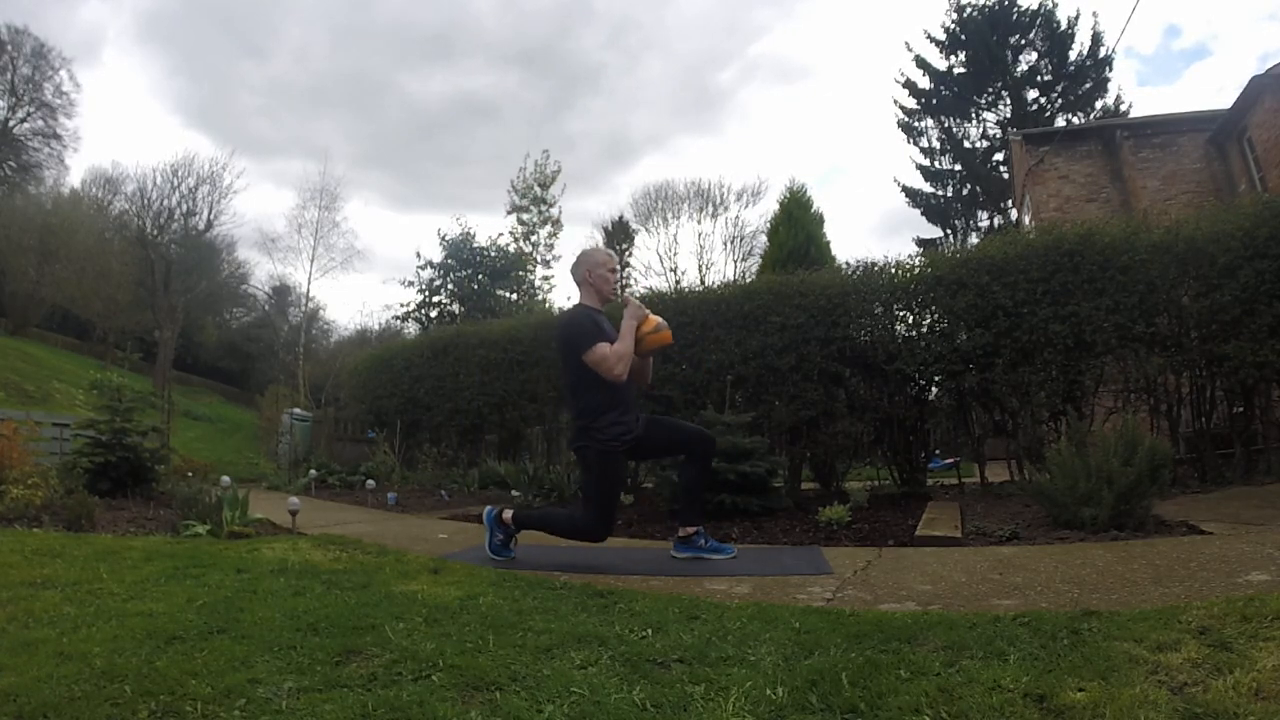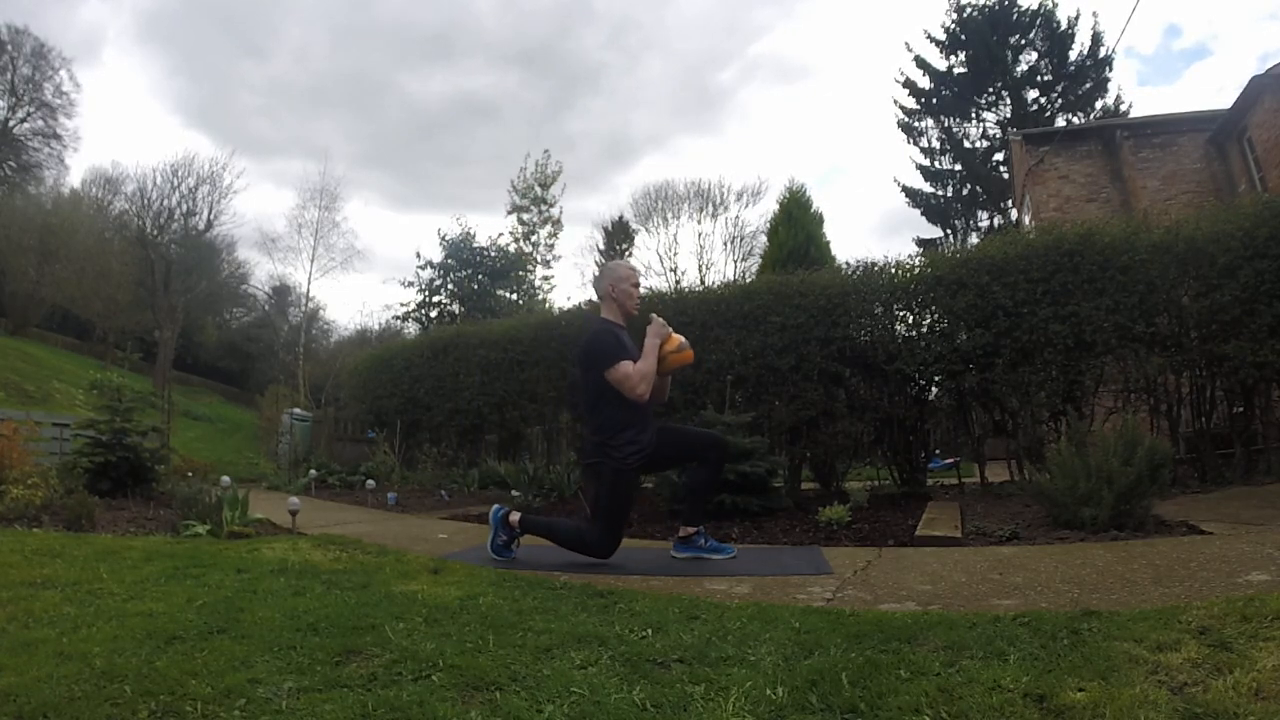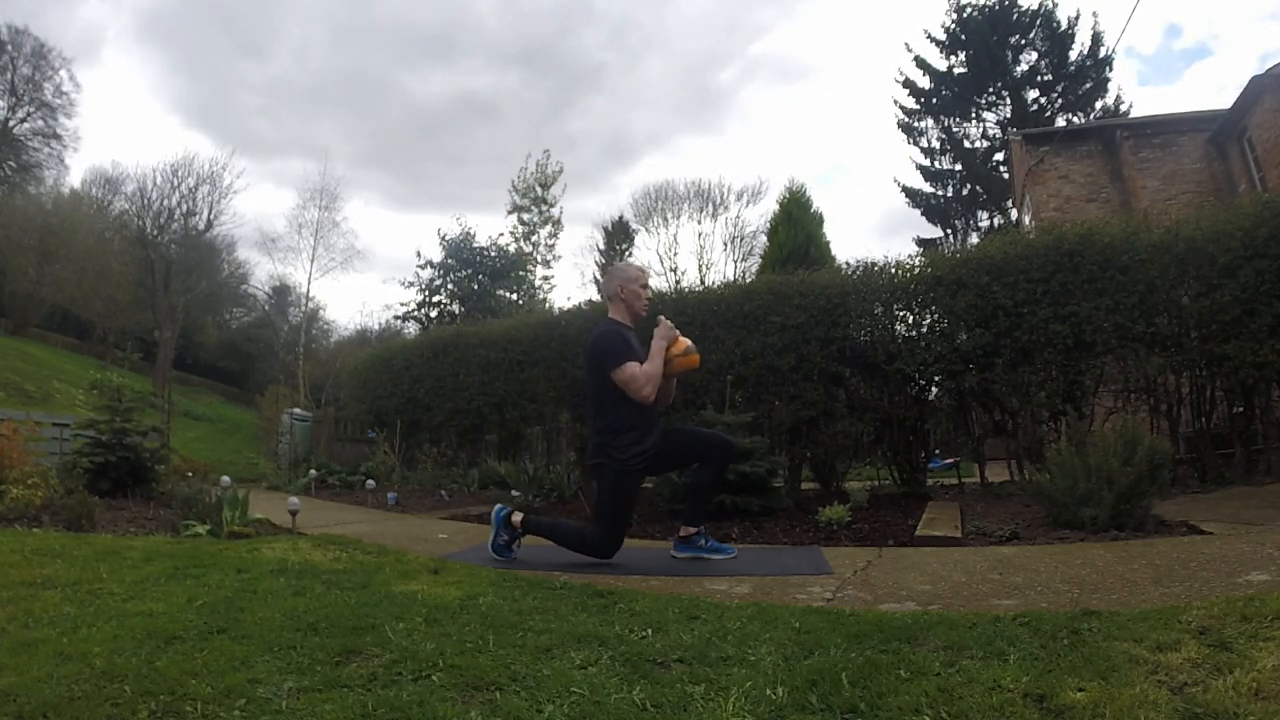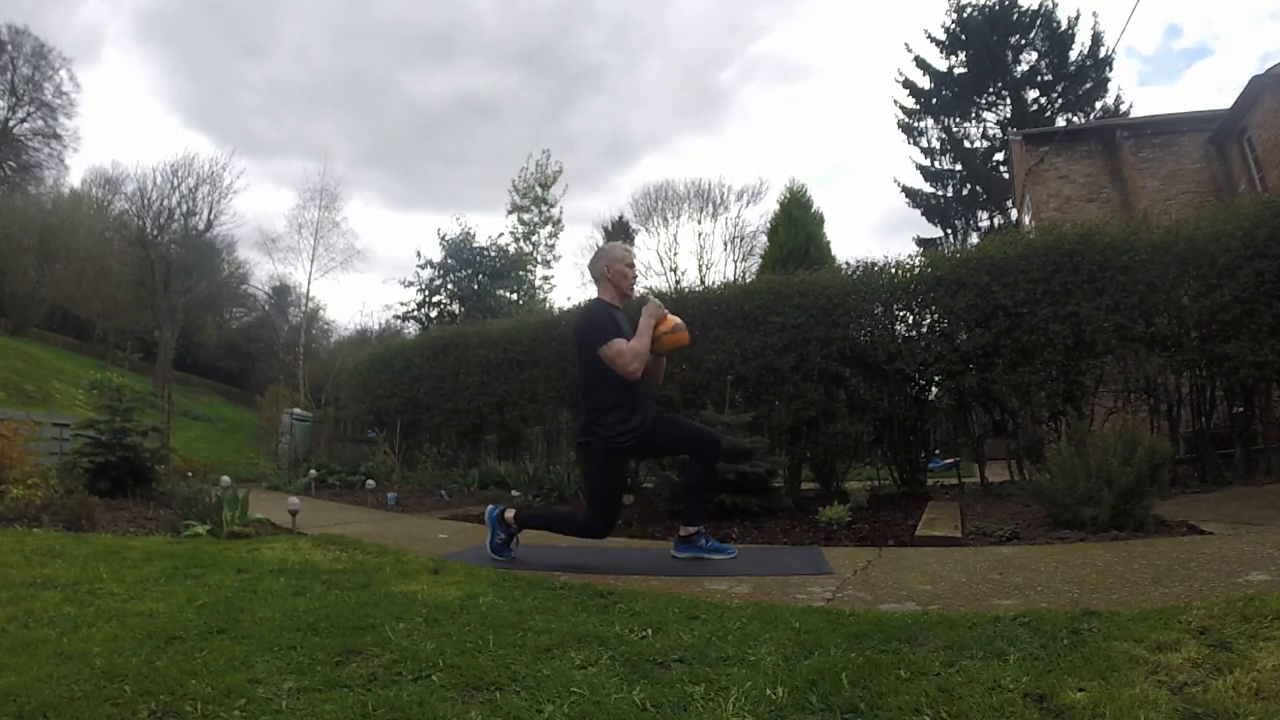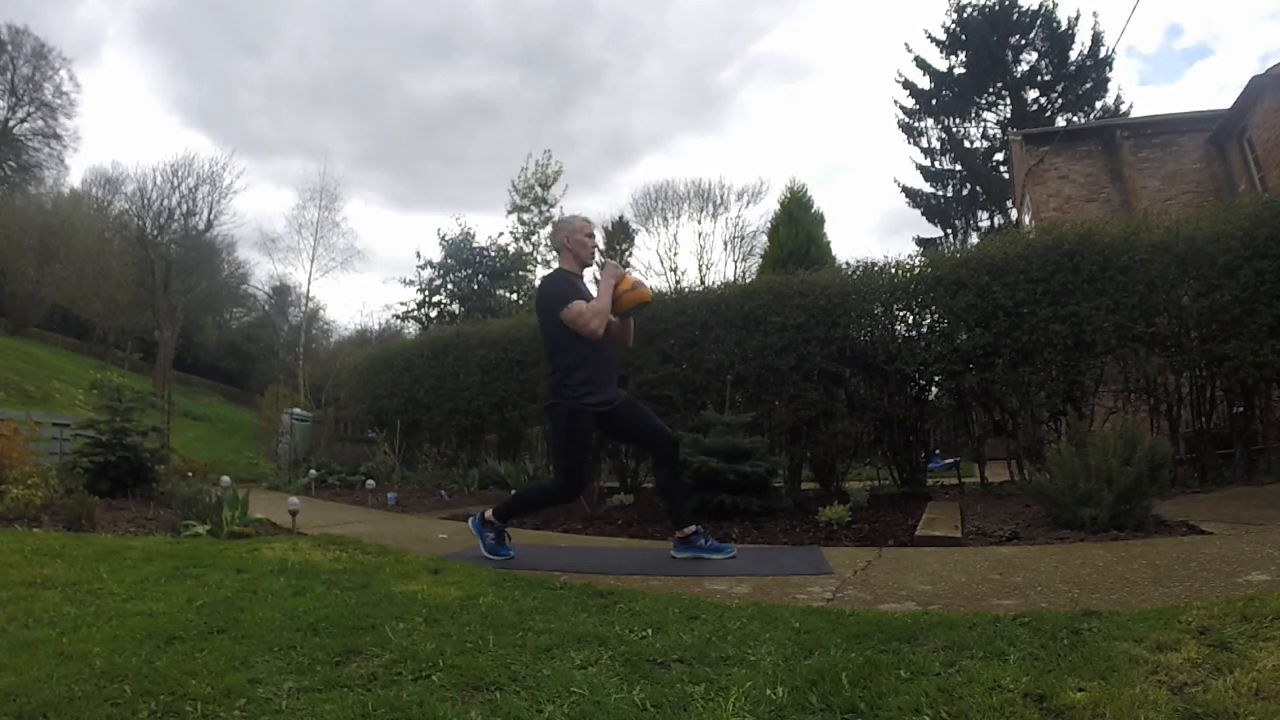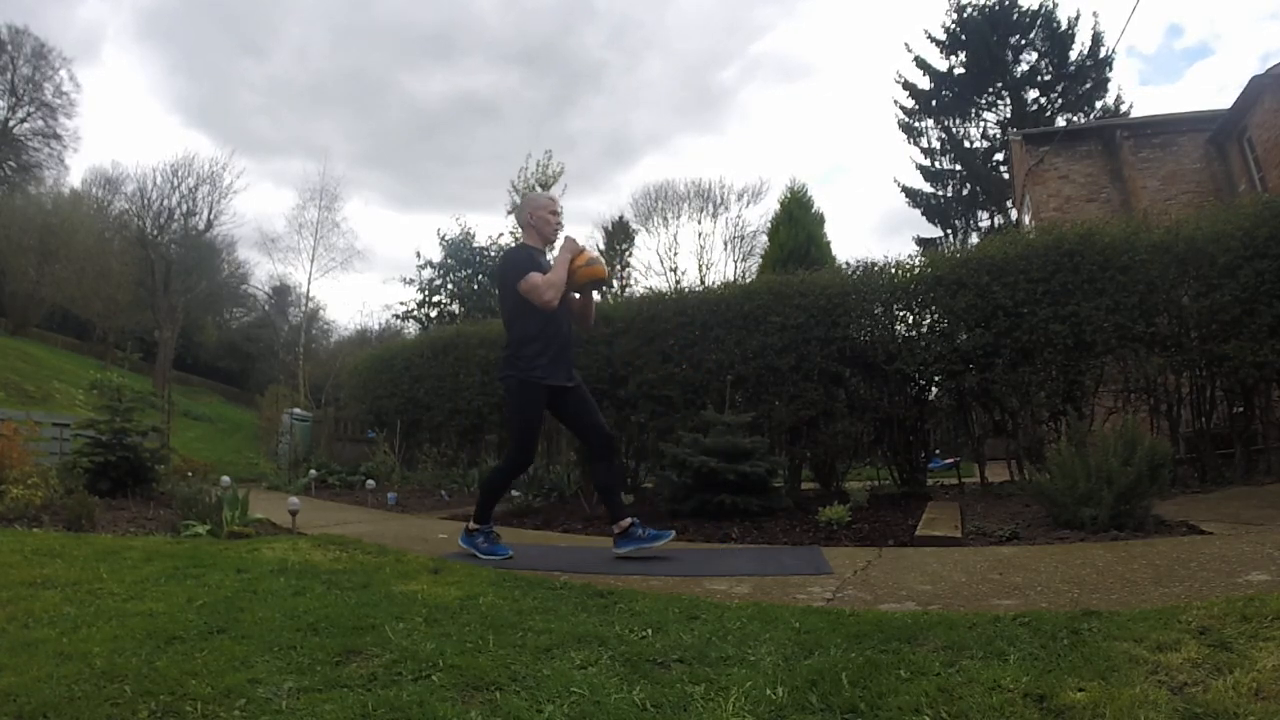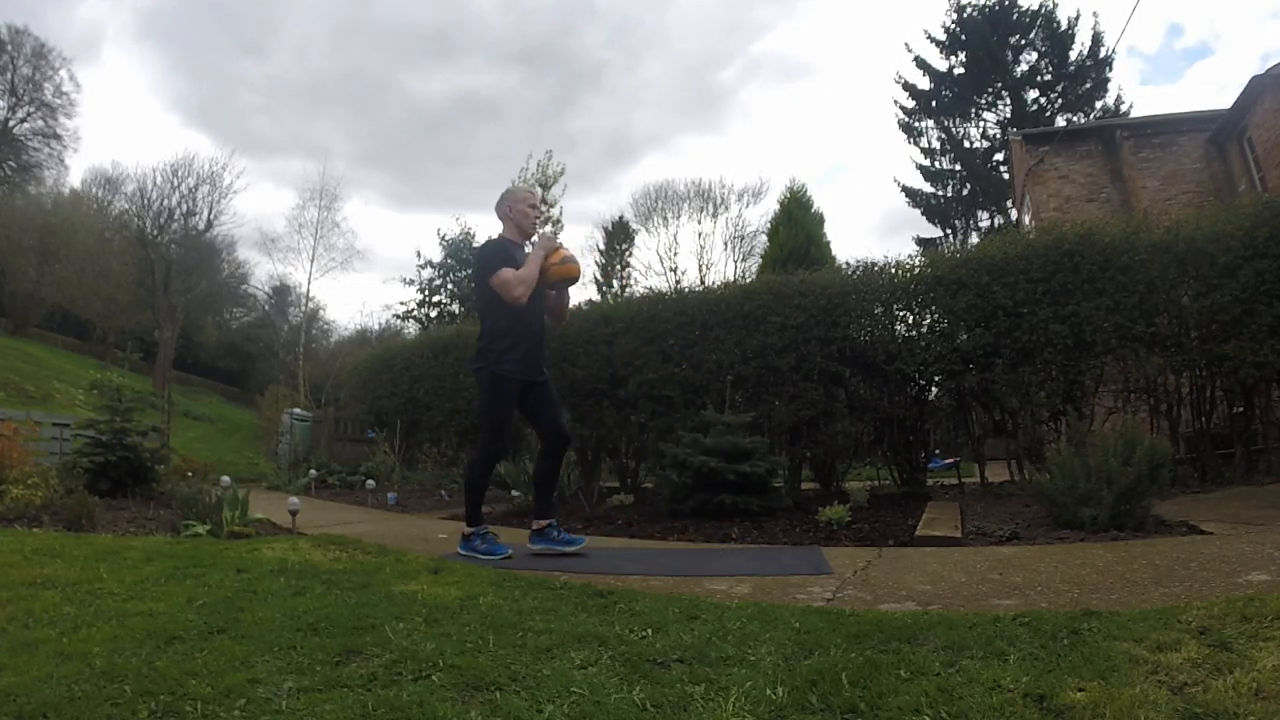
dt=0.2s
person 1, frame 1
left shoulder: (602, 320)
right shoulder: (577, 322)
left elbow: (642, 377)
right elbow: (617, 371)
right wrist: (630, 321)
left hip: (630, 426)
right hip: (602, 436)
left knee: (701, 443)
right knee: (597, 525)
left ankle: (688, 536)
right ankle: (505, 520)
person 1, frame 2
left shoulder: (622, 337)
right shoulder: (601, 337)
left elbow: (657, 396)
right elbow: (639, 390)
right wrist: (652, 340)
left hip: (642, 441)
right hip: (615, 452)
left knee: (714, 447)
right knee: (602, 543)
left ankle: (689, 535)
right ankle: (510, 521)
person 1, frame 3
left shoulder: (628, 338)
right shoulder: (608, 338)
left elbow: (661, 399)
right elbow: (643, 392)
right wrist: (660, 343)
left hip: (647, 442)
right hip: (620, 454)
left knee: (719, 448)
right knee: (605, 545)
left ankle: (689, 536)
right ankle: (512, 520)
person 1, frame 4
left shoulder: (621, 318)
right shoulder: (595, 318)
left elbow: (653, 377)
right elbow: (631, 369)
right wrist: (649, 321)
left hip: (639, 421)
right hip: (607, 432)
left knee: (706, 442)
right knee: (599, 524)
left ankle: (689, 535)
right ankle: (506, 519)
person 1, frame 5
left shoulder: (582, 289)
right shoulder: (554, 285)
left elbow: (623, 342)
right elbow: (592, 326)
right wrist: (609, 283)
left hip: (607, 394)
right hip: (573, 400)
left knee: (665, 443)
right knee: (568, 487)
left ankle: (687, 535)
right ankle: (488, 521)
person 1, frame 6
left shoulder: (550, 264)
right shoulder: (515, 259)
left elbow: (584, 318)
right elbow: (547, 297)
right wrist: (565, 256)
left hip: (562, 374)
right hip: (528, 375)
left knee: (601, 439)
right knee: (519, 457)
left ankle: (625, 528)
right ankle: (475, 530)
person 1, frame 7
left shoulder: (532, 259)
right shoulder: (493, 252)
left elbow: (560, 313)
right elbow: (517, 292)
right wrist: (539, 253)
left hip: (532, 369)
right hip: (499, 368)
left knee: (558, 438)
right knee: (492, 448)
left ankle: (542, 526)
right ankle: (472, 534)
